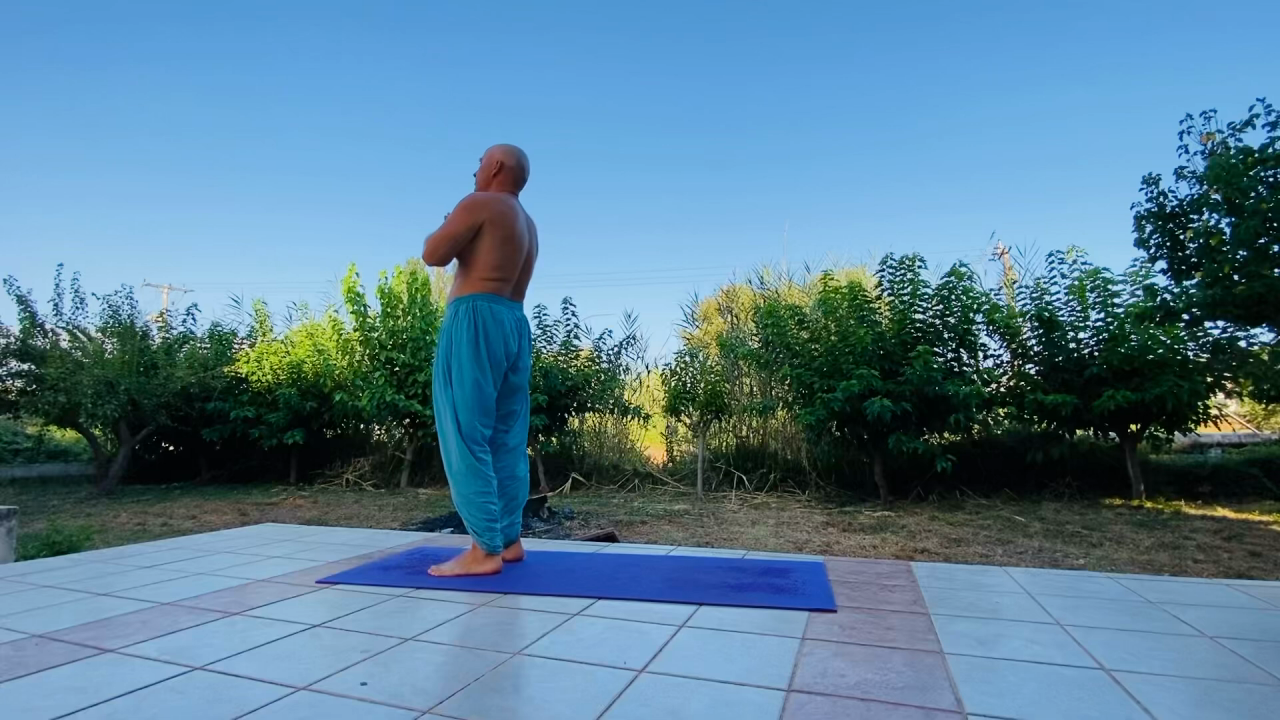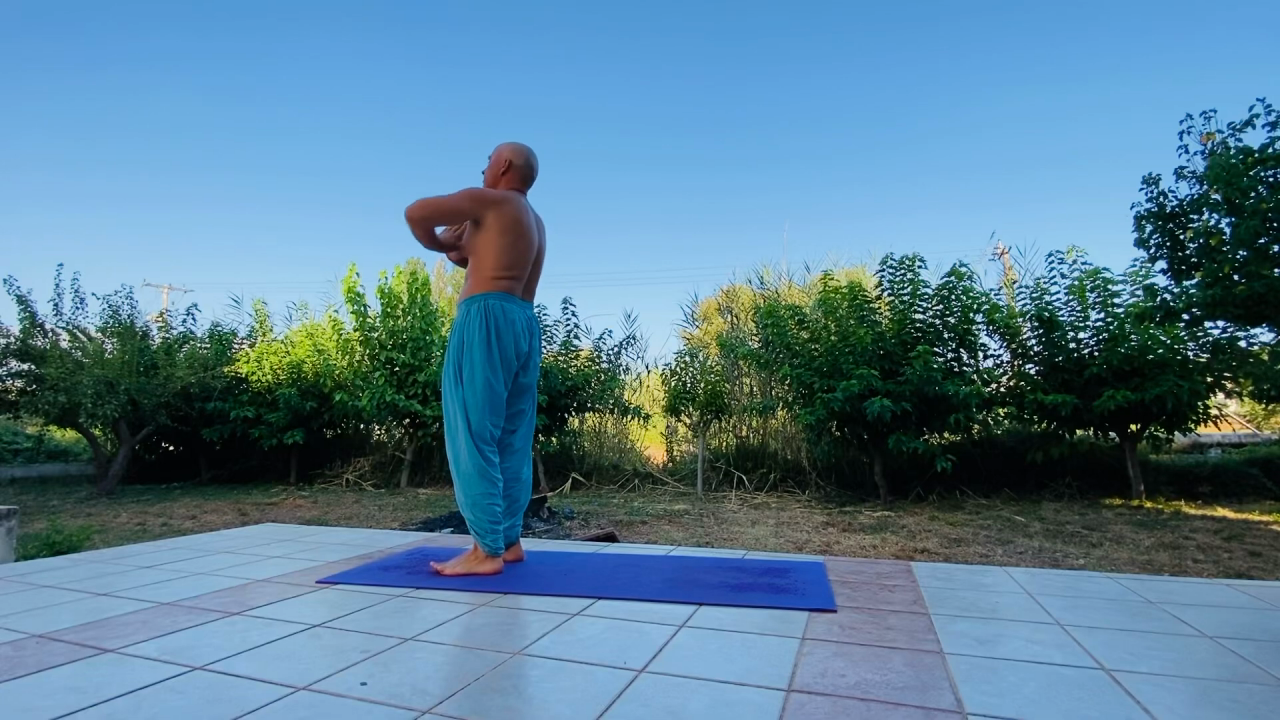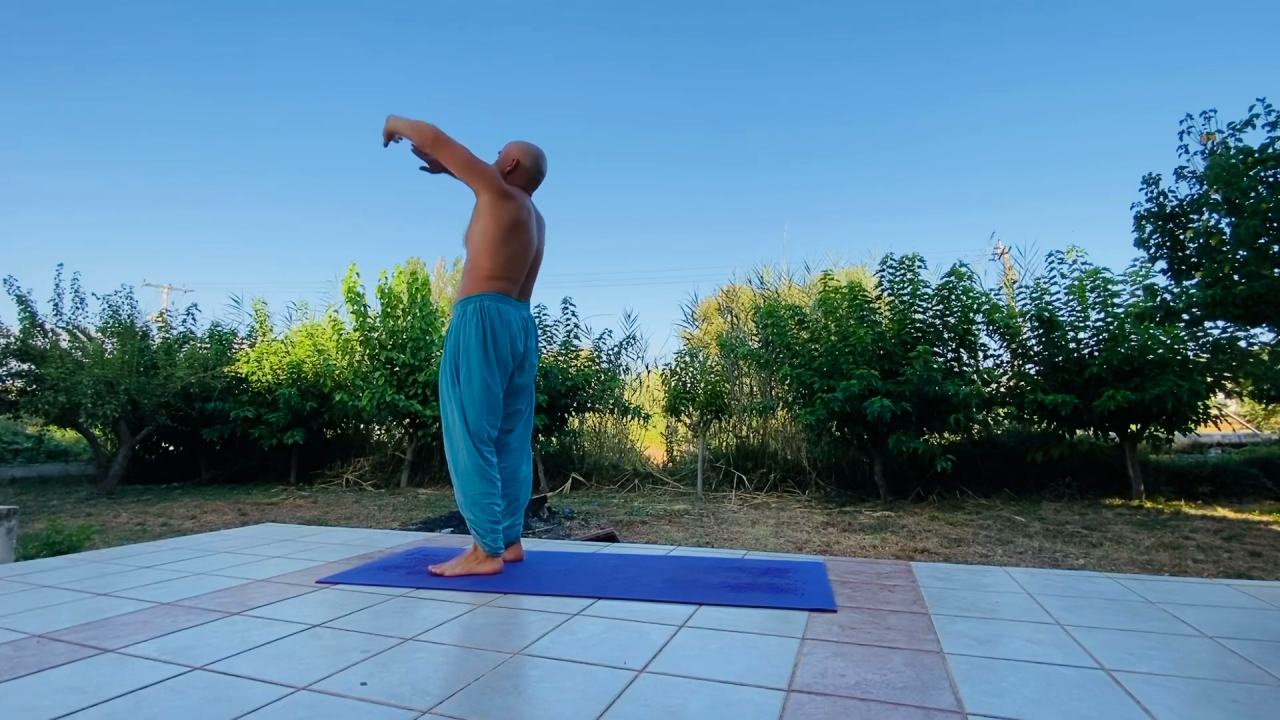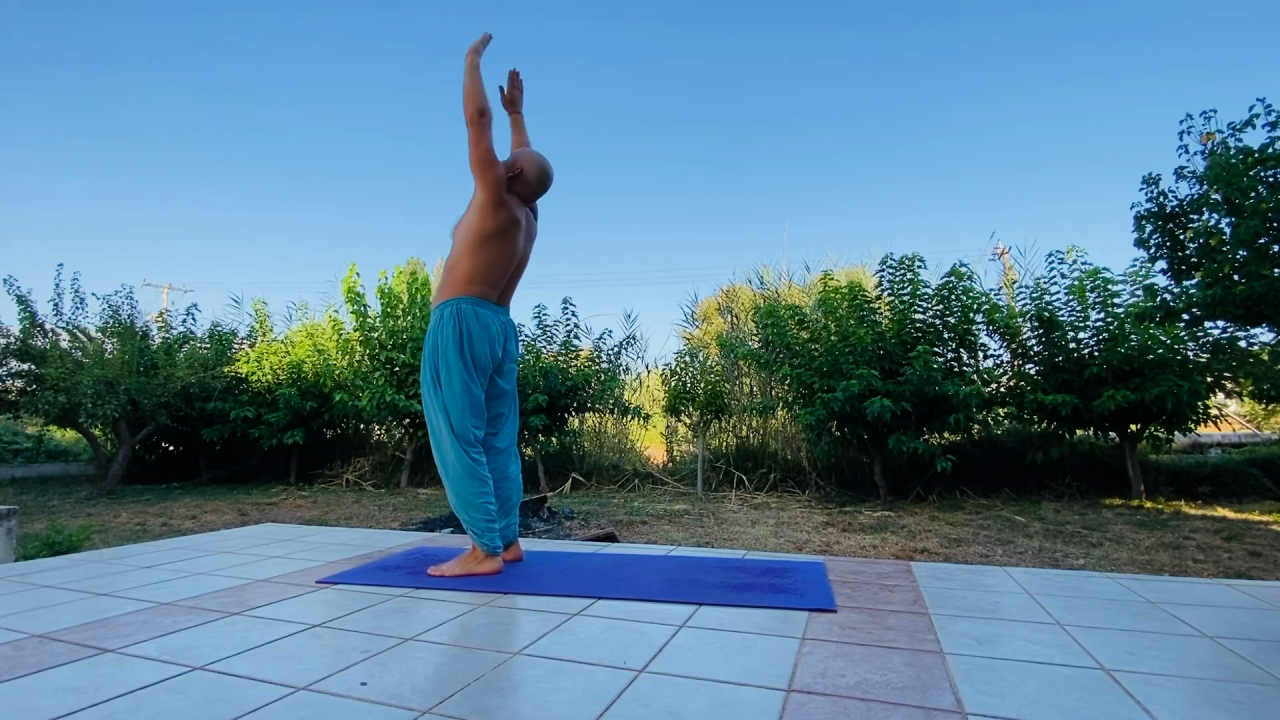
dt=0.4s
person 1, frame 1
left shoulder: (480, 203)
right shoulder: (527, 225)
left elbow: (433, 254)
left wrist: (445, 232)
right wrist: (464, 235)
left hip: (475, 323)
right hip: (514, 327)
left knee: (466, 437)
right knee: (505, 439)
left ankle: (485, 550)
right ankle: (508, 539)
person 1, frame 2
left shoulder: (491, 200)
right shoulder: (534, 222)
left elbow: (417, 212)
left wrist: (437, 241)
right wrist: (462, 246)
left hip: (486, 321)
right hip: (524, 325)
left knee: (473, 437)
right knee: (510, 441)
left ankle: (486, 549)
right ankle: (508, 540)
person 1, frame 3
left shoulder: (502, 192)
right shoulder: (531, 213)
left elbow: (435, 138)
left wrist: (396, 124)
right wrist: (440, 166)
left hip: (482, 321)
right hip: (520, 325)
left knee: (471, 438)
right knee: (509, 439)
left ankle: (486, 550)
right ankle: (508, 540)
person 1, frame 4
left shoulder: (496, 200)
right shoulder: (528, 217)
left elbow: (476, 119)
right elbow: (526, 158)
left wrist: (472, 58)
right wrist: (516, 111)
left hip: (461, 324)
right hip: (500, 329)
left knee: (459, 440)
right knee: (496, 441)
left ankle: (485, 550)
right ankle: (506, 540)
